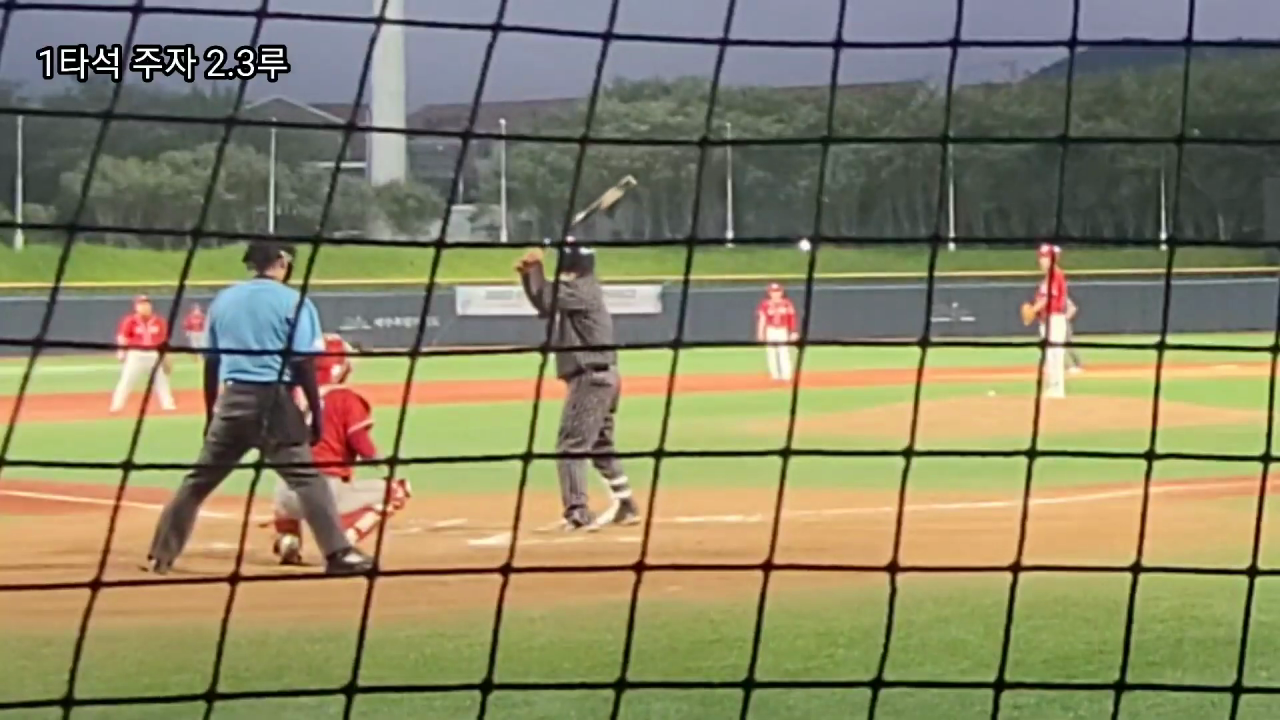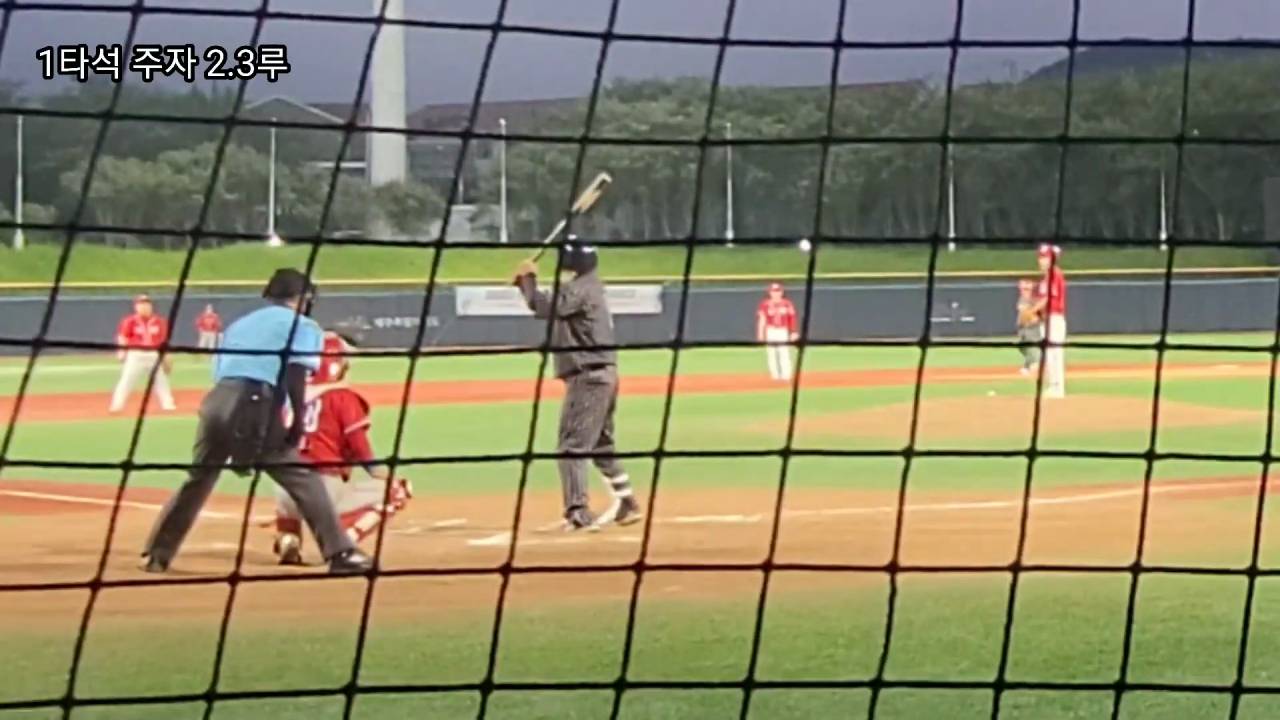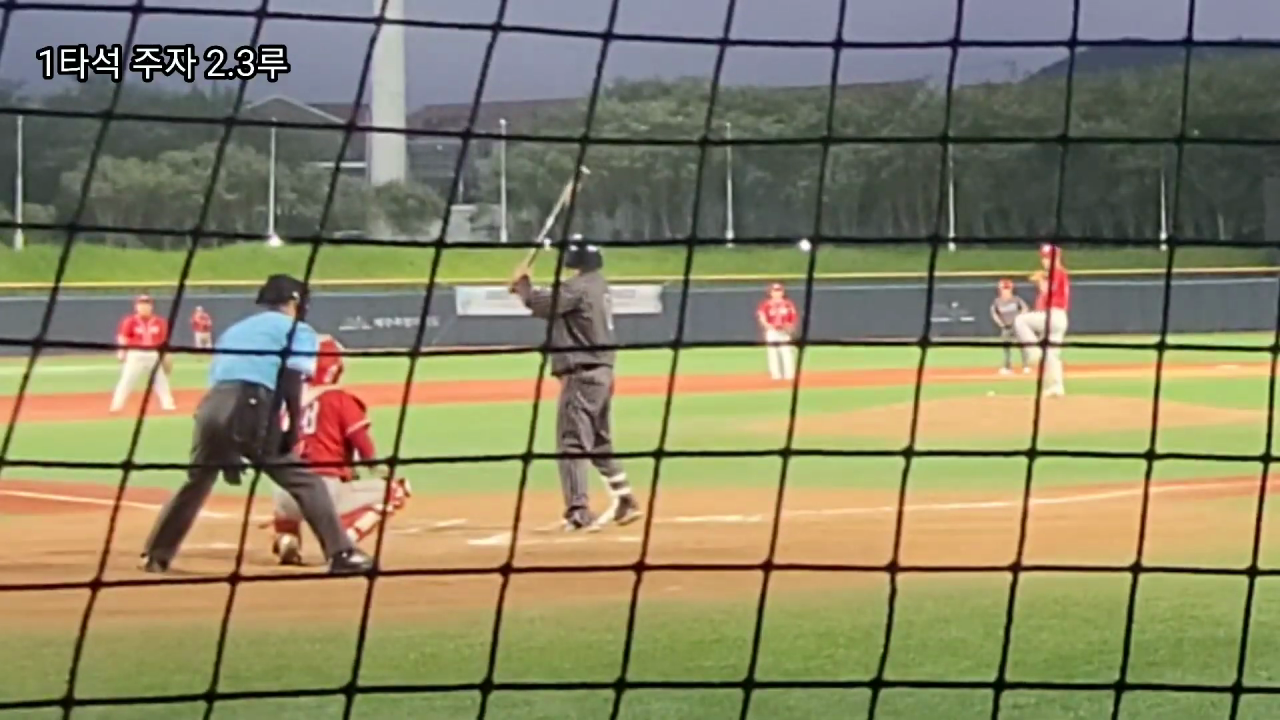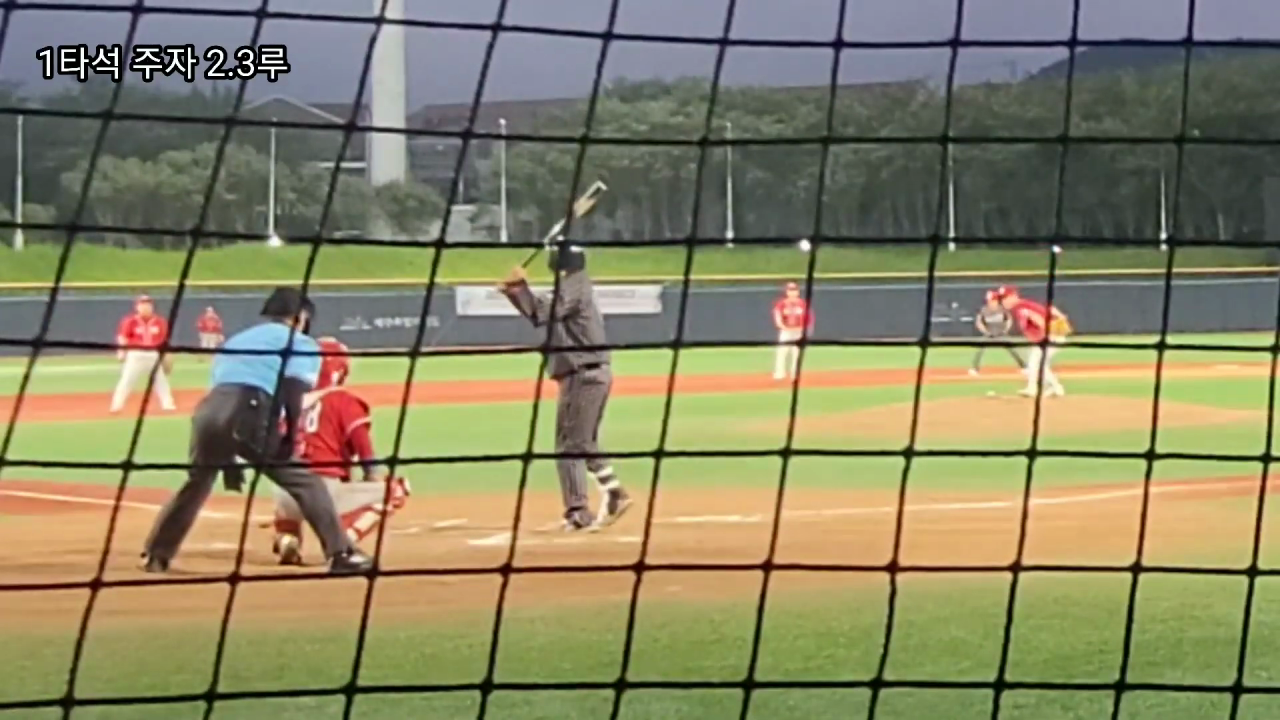
dt=1s
person 1, frame 1
left shoulder: (222, 300)
right shoulder: (295, 302)
left elbow: (211, 362)
right elbow: (303, 364)
left wrist: (211, 413)
right wrist: (317, 412)
left hip: (231, 401)
right hip: (273, 402)
left knee: (199, 480)
right knee: (308, 478)
left ankle: (160, 555)
right ankle: (339, 553)
person 1, frame 2
left shoulder: (239, 324)
right shoulder: (302, 324)
right elbow: (296, 369)
left wrist: (234, 447)
right wrist: (299, 418)
left hip: (216, 402)
right hip: (255, 404)
left knee: (197, 481)
right knee: (303, 481)
left ankle: (156, 554)
right ankle: (340, 553)
person 1, frame 3
left shoulder: (233, 330)
right shoulder: (296, 330)
right elbow: (290, 377)
left wrist: (228, 453)
right wrist: (294, 425)
left hip: (212, 407)
right hip: (251, 408)
left knee: (196, 483)
right knee: (305, 481)
left ankle: (155, 555)
right ankle: (341, 554)
person 1, frame 4
left shoulder: (235, 340)
right shoulder: (300, 342)
right elbow: (292, 386)
left wrist: (229, 459)
right wrist: (291, 433)
left hip: (209, 410)
right hip: (249, 412)
left knee: (196, 484)
right knee: (305, 482)
left ankle: (155, 555)
right ankle: (341, 554)
person 2, frame 1
left shoulder: (582, 290)
right shoulder: (580, 290)
left elbow: (546, 296)
right elbow: (545, 305)
left wrist: (535, 267)
right wrist: (527, 275)
left hip: (590, 379)
right hip: (601, 377)
left knee: (570, 447)
right knee: (601, 446)
left ankle: (578, 514)
right ankle: (625, 506)
person 2, frame 2
left shoulder: (578, 289)
right shoulder: (588, 285)
left elbow: (543, 307)
right elbow: (554, 309)
left wrist: (528, 278)
right wrist: (525, 284)
left hip: (588, 377)
right hip: (603, 375)
left knee: (572, 445)
right knee: (602, 445)
left ankle: (579, 513)
right ankle: (626, 505)
person 2, frame 3
left shoulder: (578, 287)
right shoulder: (597, 284)
left elbow: (538, 304)
right elbow: (553, 304)
left wrist: (523, 281)
right wrist: (523, 289)
left hip: (582, 375)
right hip: (601, 373)
left knee: (571, 444)
right knee: (599, 443)
left ankle: (579, 513)
right ankle: (625, 502)
person 2, frame 4
left shoulder: (572, 287)
right shoulder: (575, 284)
left elbow: (540, 313)
right elbow: (542, 314)
left wrist: (521, 283)
right wrist: (513, 293)
left hip: (582, 376)
right hip: (594, 374)
left knee: (569, 447)
right knee: (585, 442)
left ankle: (580, 514)
right ankle: (614, 495)
person 3, frame 1
right shoulder: (344, 397)
right elbow: (362, 445)
left hip: (287, 493)
right hip: (325, 488)
right knee: (397, 490)
left ankle: (288, 541)
person 3, frame 2
right shoulder: (342, 396)
right elbow: (359, 445)
right wrist: (378, 474)
left hip: (287, 493)
right hip: (325, 489)
right knee: (397, 491)
left ankle: (288, 539)
person 3, frame 3
right shoulder: (339, 399)
right elbow: (362, 443)
right wrist: (374, 466)
left hip: (286, 494)
right hip: (323, 491)
right knee: (396, 491)
left ankle: (286, 540)
person 3, frame 4
right shoulder: (343, 399)
right elbow: (360, 439)
right wrist: (372, 475)
left hip: (287, 496)
right hip: (324, 491)
right knee: (395, 490)
left ankle: (287, 539)
